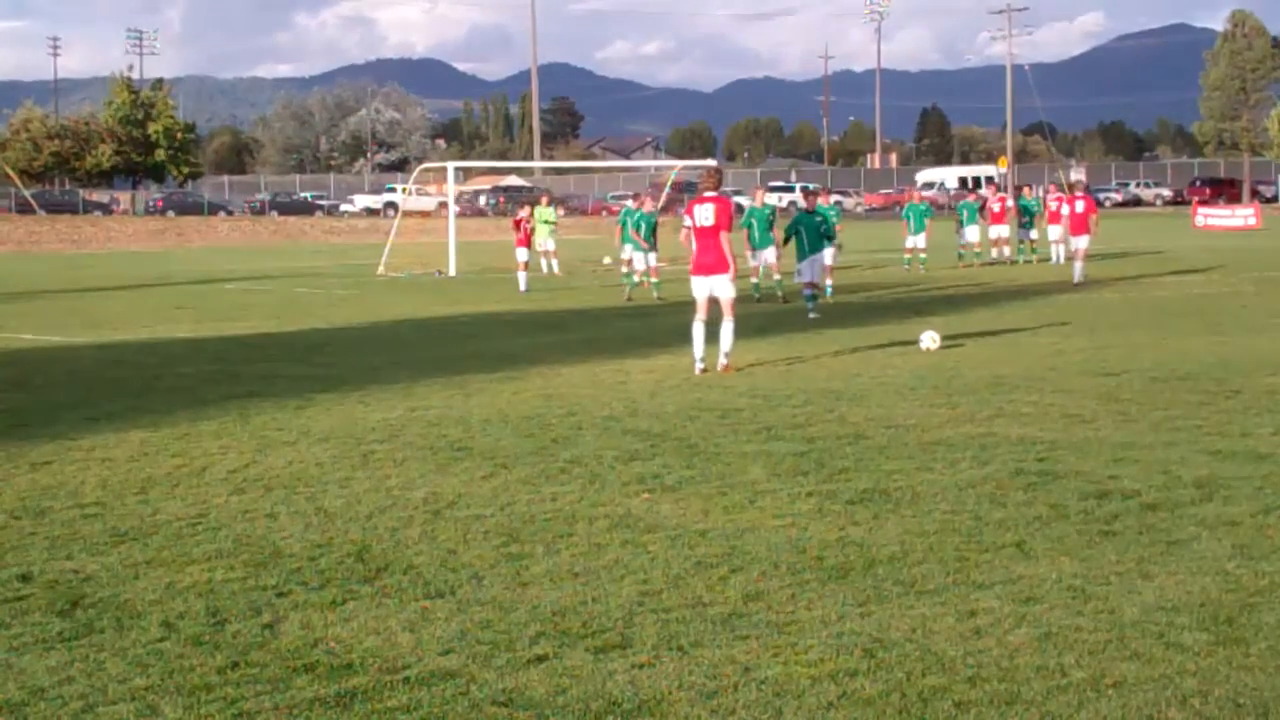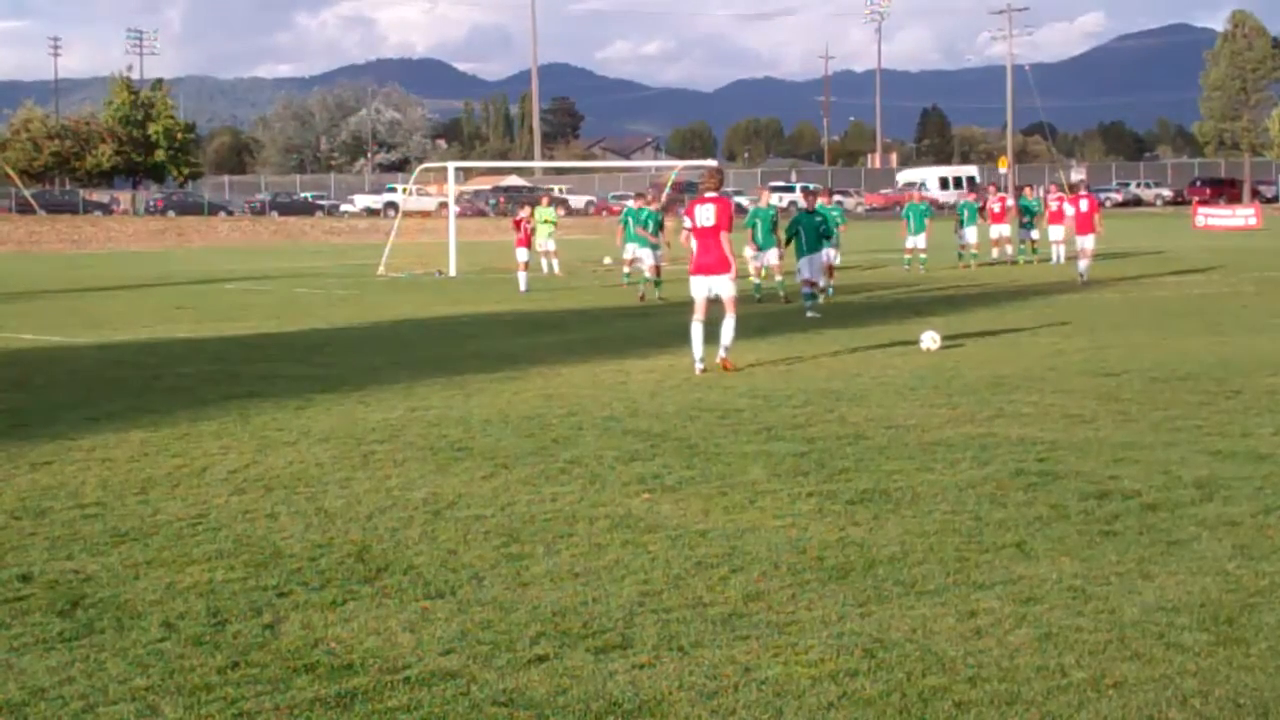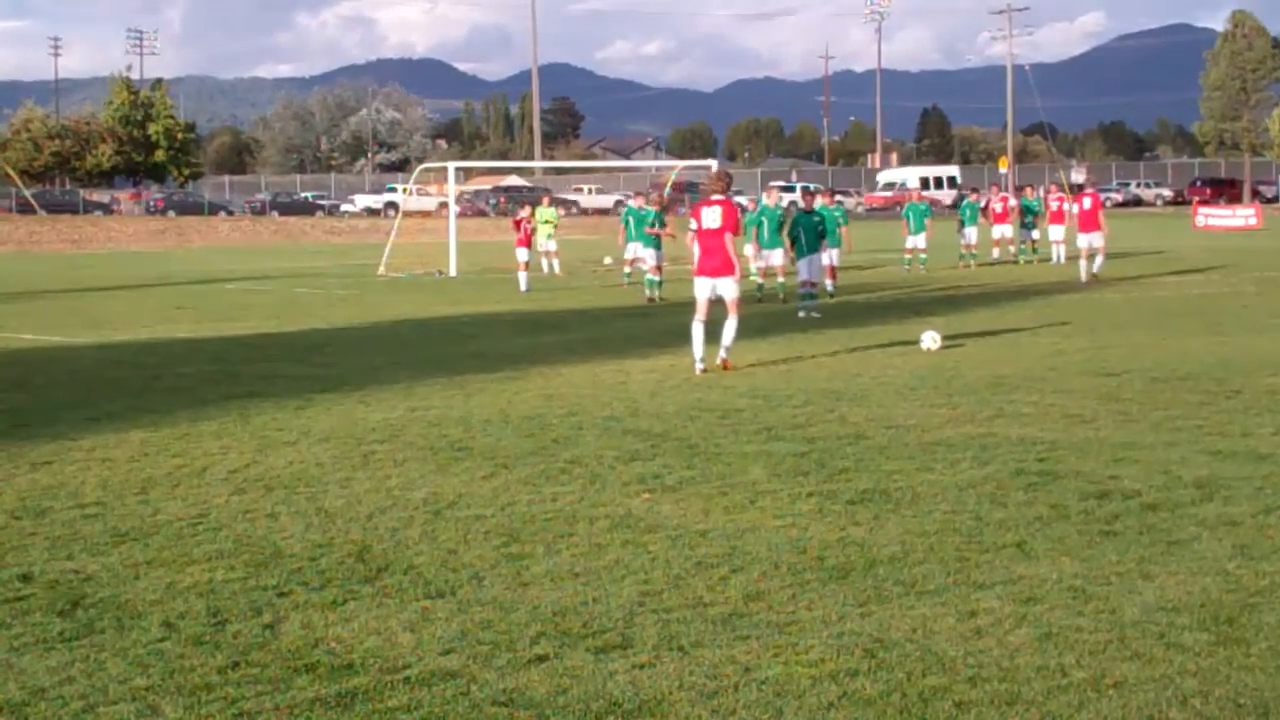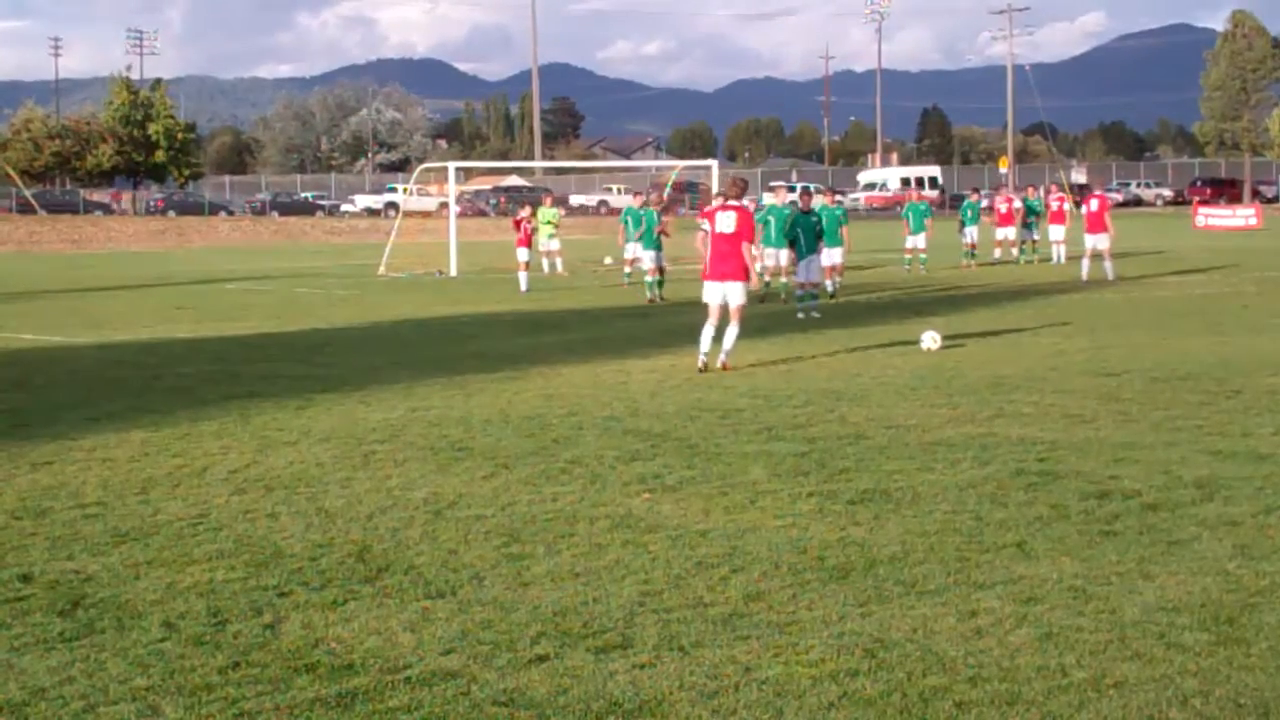
dt=0.2s
person 1, frame 1
left shoulder: (692, 205)
right shoulder: (724, 203)
left elbow: (683, 236)
right elbow: (724, 236)
right wrist: (732, 264)
left hip: (699, 267)
right hip: (721, 267)
left knee: (700, 316)
right knee: (728, 315)
left ankle: (699, 362)
right ankle: (724, 359)
person 1, frame 2
left shoulder: (692, 205)
right shoulder: (725, 204)
left elbow: (684, 238)
right elbow: (724, 236)
right wrist: (733, 263)
left hip: (699, 267)
right hip: (721, 267)
left knee: (698, 316)
right knee: (730, 312)
left ankle: (698, 362)
right ankle: (723, 352)
person 1, frame 3
left shoulder: (698, 208)
right shoulder: (730, 207)
left elbow: (689, 239)
right elbow: (728, 238)
right wrist: (737, 264)
left hip: (703, 269)
right hip: (726, 269)
left knee: (699, 317)
right knee: (733, 314)
left ankle: (699, 362)
right ankle: (724, 354)
person 1, frame 4
left shoulder: (713, 212)
right shoulder: (745, 215)
left elbow: (699, 238)
right elbow: (745, 247)
left wrist: (707, 260)
right wrist: (753, 273)
left hip: (714, 273)
right hip: (737, 274)
left knee: (712, 319)
right knee: (735, 320)
left ankle: (702, 358)
right ankle: (723, 357)
